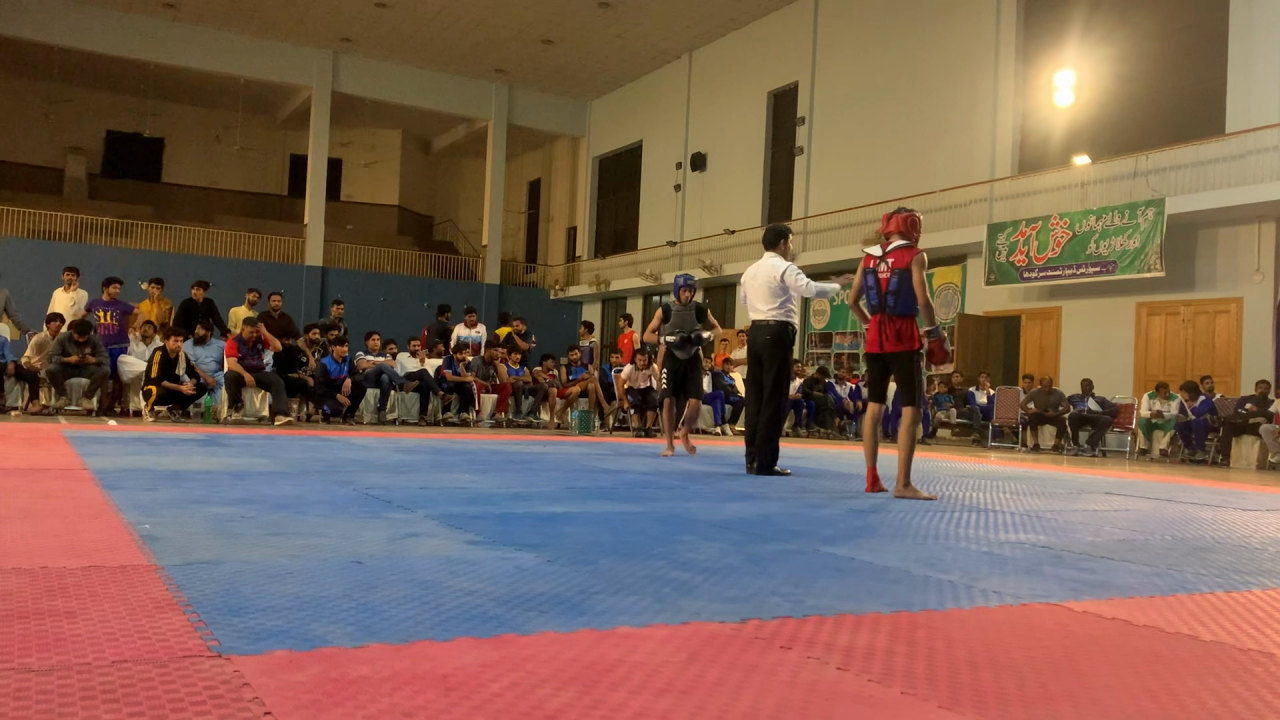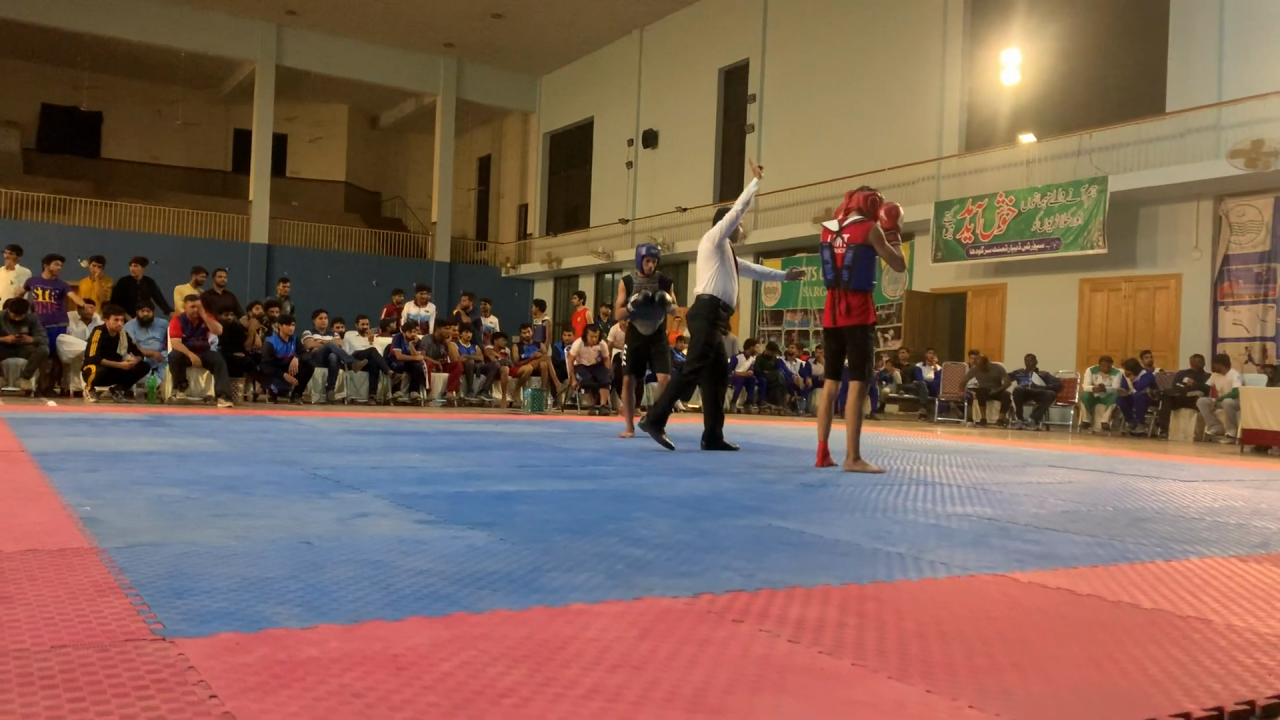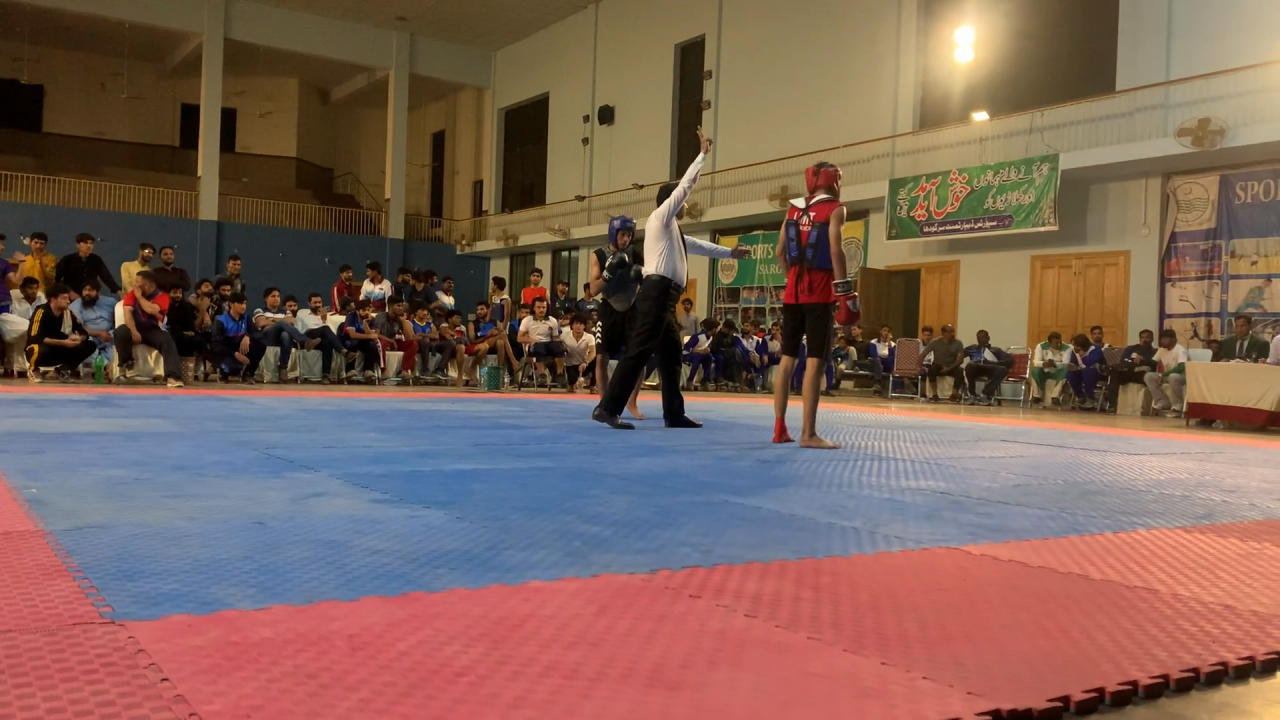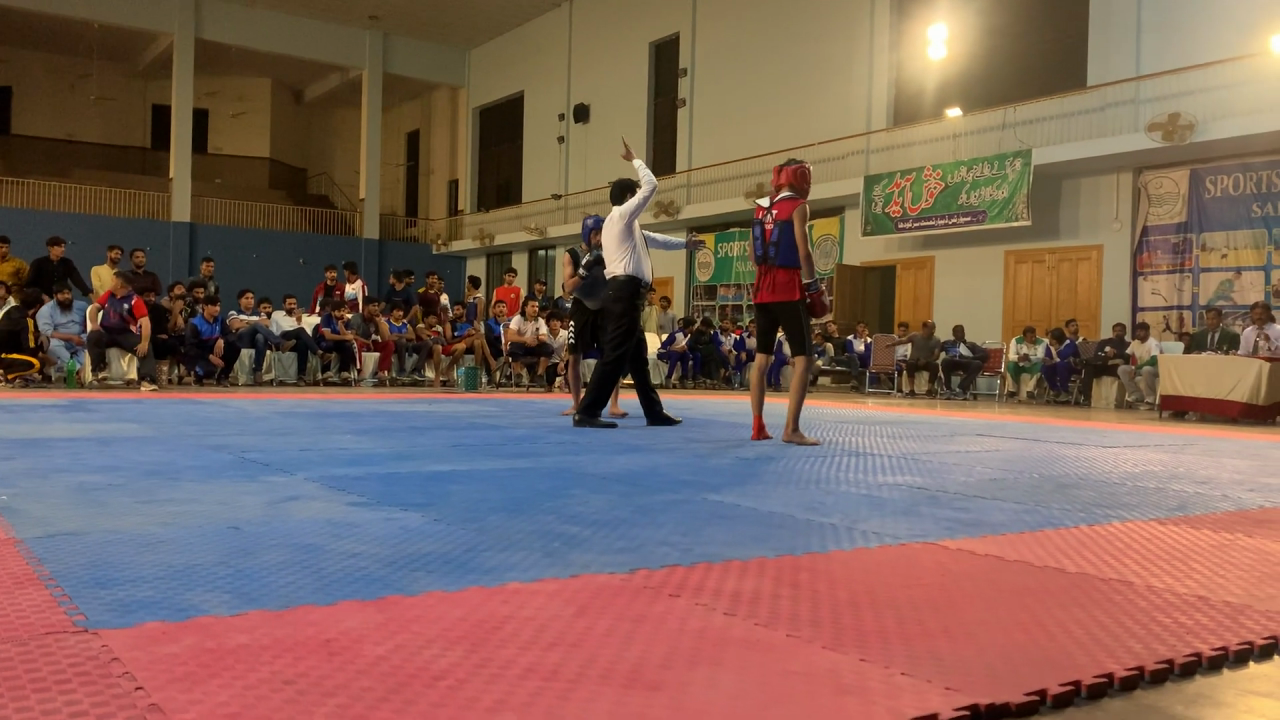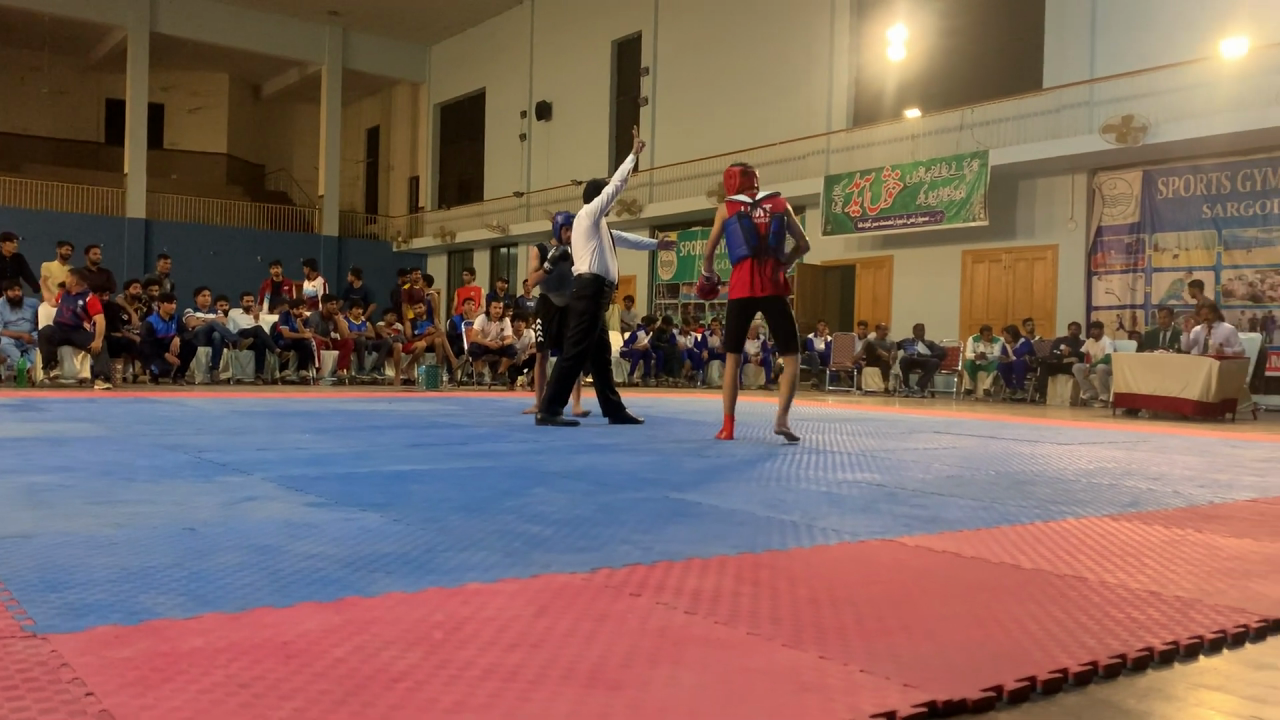
dt=1s
person 1, frame 1
left shoulder: (750, 271)
right shoulder: (784, 268)
left elbow: (744, 299)
right elbow: (812, 289)
right wrist: (837, 286)
left hip: (756, 333)
right hip: (778, 334)
left knee: (756, 398)
right knee: (774, 400)
left ankle: (754, 459)
right ankle: (764, 462)
person 1, frame 2
left shoulder: (727, 254)
right shoulder: (714, 239)
left elbow: (754, 270)
right elbow: (738, 208)
left wrist: (784, 275)
right wrist: (756, 180)
left hip: (714, 316)
right hip: (708, 312)
left knee: (715, 376)
right knee: (694, 369)
left ankle: (713, 436)
right ankle: (654, 419)
person 1, frame 3
left shoulder: (672, 230)
right shoulder: (661, 218)
left elbow: (698, 245)
right elbow: (685, 186)
left wrist: (729, 252)
right wrist: (703, 154)
left hip: (662, 295)
right hip: (657, 292)
left knee: (671, 355)
right knee: (639, 351)
left ankle: (674, 414)
right ankle: (607, 408)
person 1, frame 4
left shoulder: (624, 224)
right shoulder: (622, 214)
left elbow: (652, 239)
right elbow: (650, 186)
left wrist: (685, 244)
right wrist: (635, 160)
left hip: (623, 292)
right hip: (626, 291)
left knee: (637, 354)
right knee: (616, 354)
left ankle: (653, 410)
right ankle: (586, 412)
person 1, frame 5
left shoulder: (597, 224)
right shoulder: (588, 214)
left elbow: (623, 238)
right elbow: (616, 184)
left wrist: (655, 244)
right wrist: (634, 154)
left hip: (593, 292)
right hip: (590, 290)
left knee: (600, 354)
right knee: (575, 352)
left ankle: (614, 410)
right ankle: (548, 410)
person 2, frame 1
left shoulder: (869, 256)
right shoulder: (914, 255)
left elbow: (852, 300)
right elbow: (922, 301)
right wrist: (934, 333)
left hip: (876, 337)
right hip: (903, 339)
left knee: (874, 407)
right knee: (910, 411)
left ankle: (872, 479)
right ankle: (903, 483)
person 2, frame 2
left shoulder: (828, 230)
right shoulder: (869, 228)
right elbow: (899, 265)
right wrist: (893, 233)
left hip: (831, 312)
right hip: (858, 313)
left knee: (831, 384)
right knee: (858, 385)
left ankle: (823, 453)
right ankle: (852, 457)
person 2, frame 3
left shoulder: (794, 208)
right shoulder: (835, 209)
left elbow: (780, 251)
right elbow: (834, 251)
right wrist: (844, 291)
left hip: (793, 290)
right hip: (820, 291)
left knee: (787, 360)
right knee: (815, 363)
left ankle: (779, 429)
right ankle: (808, 433)
person 2, frame 4
left shoulder: (761, 208)
right shoulder: (798, 206)
right elbow: (803, 252)
right wrist: (813, 285)
left hip: (763, 288)
right hip: (788, 288)
left knee: (762, 358)
right knee: (803, 359)
left ankle: (758, 427)
right ankle: (791, 428)
person 2, frame 5
left shoulder: (726, 208)
right shoulder: (780, 204)
left elbow: (709, 252)
right elbow: (803, 244)
left wrist: (708, 277)
left hip: (741, 286)
right hip: (773, 286)
left knee: (733, 358)
right knee: (791, 355)
left ankle: (727, 426)
right ankle: (781, 418)
person 3, frame 1
left shoulder: (701, 310)
right shoulder: (664, 310)
left elbow: (717, 329)
right elbow: (647, 336)
left wrist: (706, 336)
right wrist: (666, 339)
left hip: (692, 360)
right hip: (672, 359)
left knee: (695, 404)
right knee: (669, 402)
left ankle: (684, 435)
right ankle: (669, 445)
person 3, frame 2
left shoulder: (665, 282)
right shoulder: (626, 282)
left elbow: (674, 311)
right elbow: (618, 315)
left wrist: (668, 303)
right wrist: (633, 304)
left hip: (657, 336)
right hip: (635, 334)
left knee: (665, 380)
right knee: (628, 381)
right ankle: (629, 427)
person 3, frame 3
left shoulder: (637, 254)
right shoulder: (598, 256)
right elbow: (593, 289)
left wrist: (642, 276)
right wrist: (610, 271)
left hip: (631, 310)
right hip: (609, 310)
right knee: (601, 358)
left ankle: (632, 403)
person 3, frame 4
right shoulder: (571, 255)
right elbow: (568, 288)
right wrist: (586, 269)
left hip: (604, 309)
right hip: (581, 309)
right knee: (574, 359)
left ankle: (614, 405)
right ankle: (576, 404)
person 3, frame 5
right shoulder: (539, 250)
right elbow: (531, 282)
right wrist: (551, 263)
left hip: (570, 307)
right hip: (548, 306)
right knee: (541, 356)
left ankle: (576, 404)
right ankle: (539, 403)
